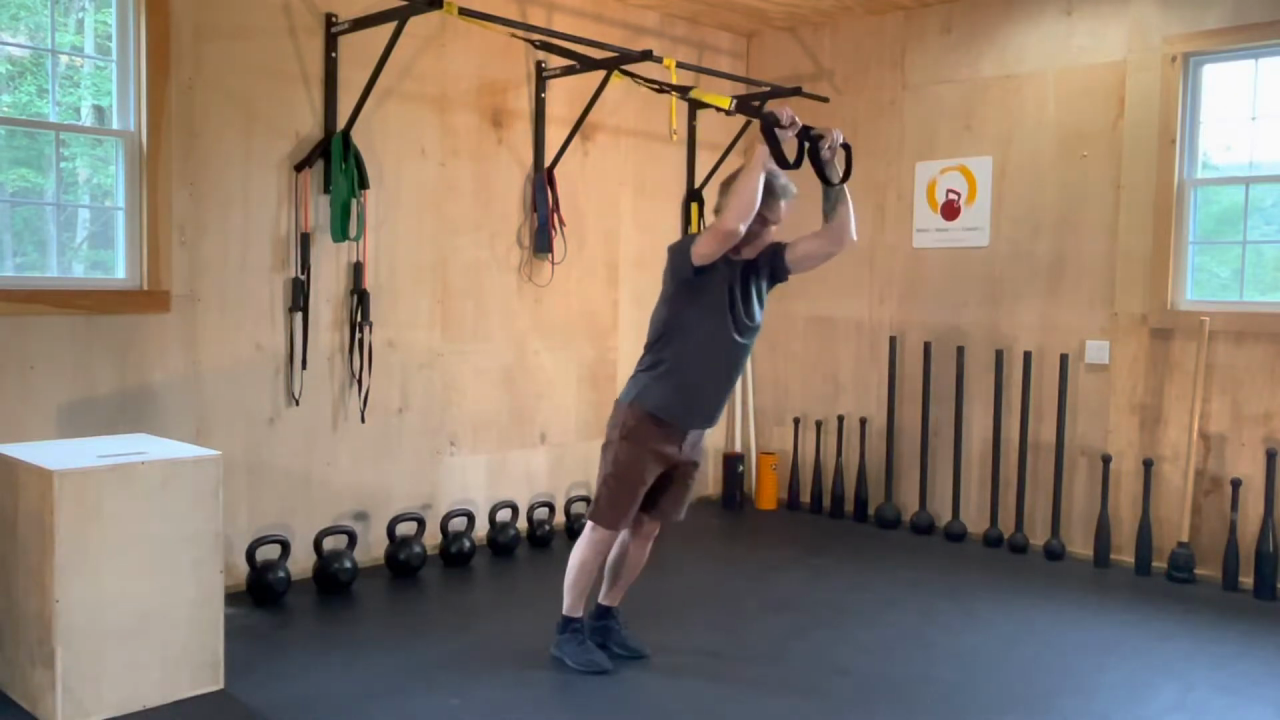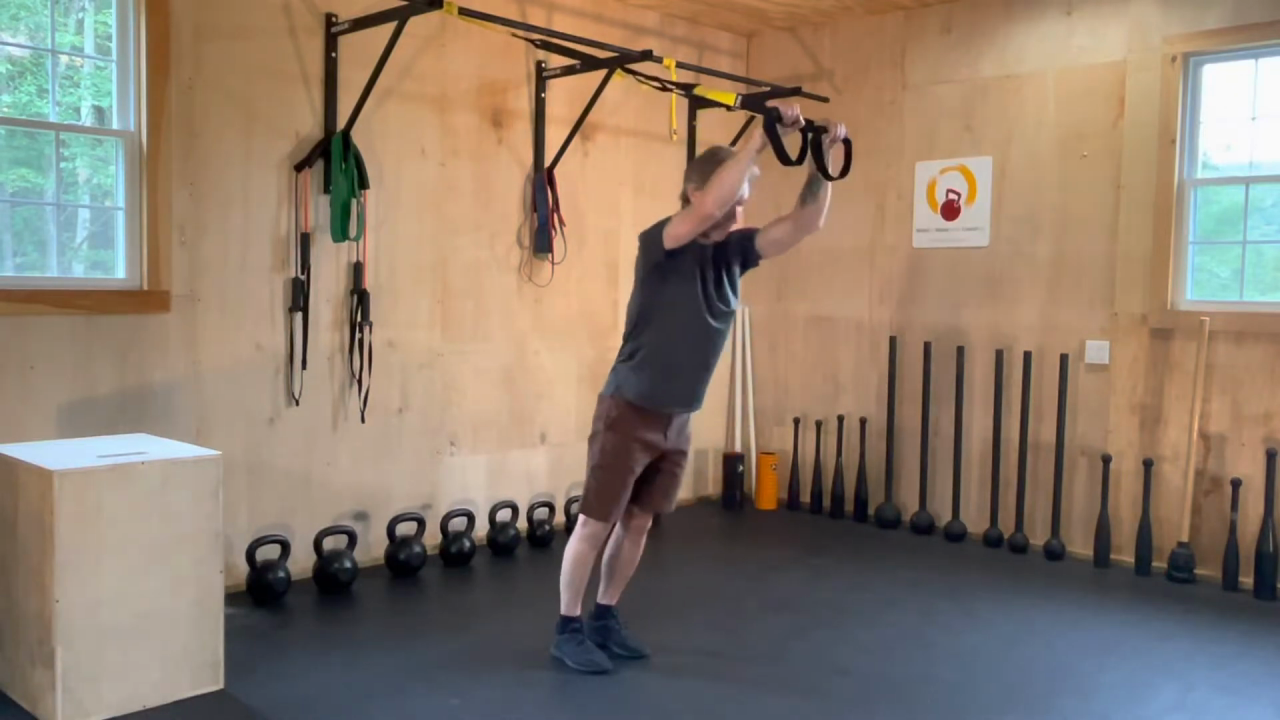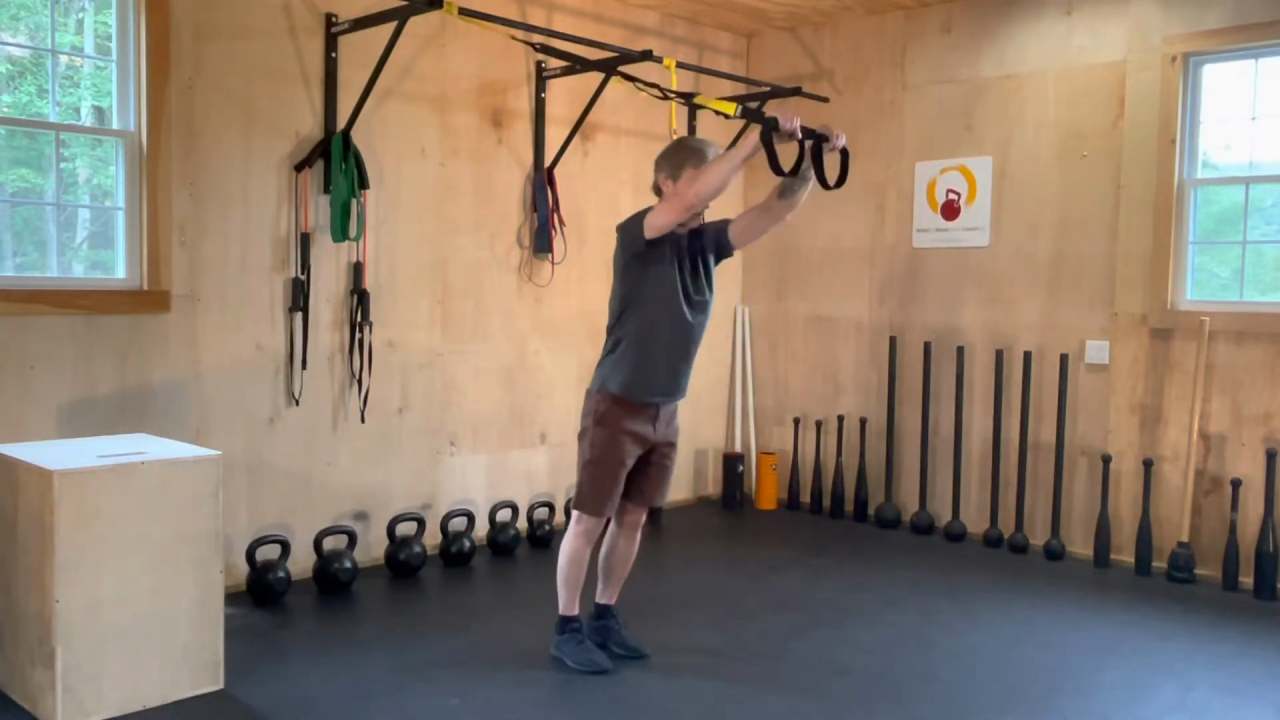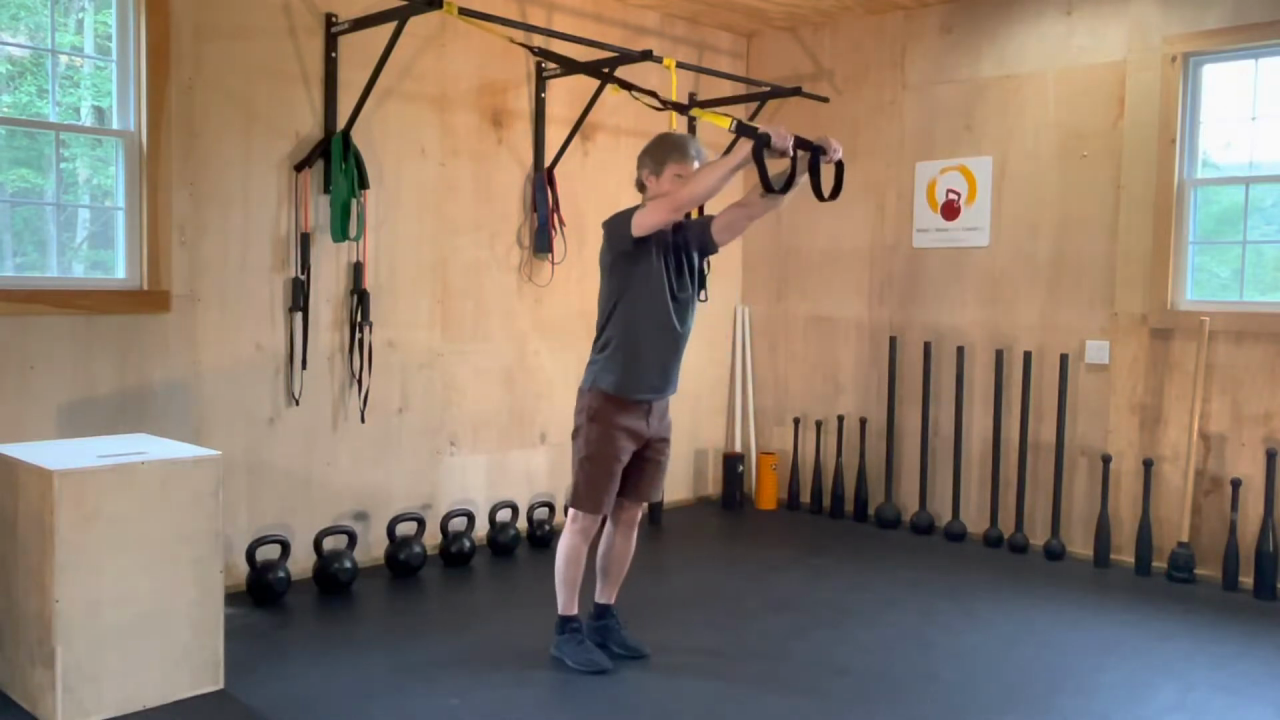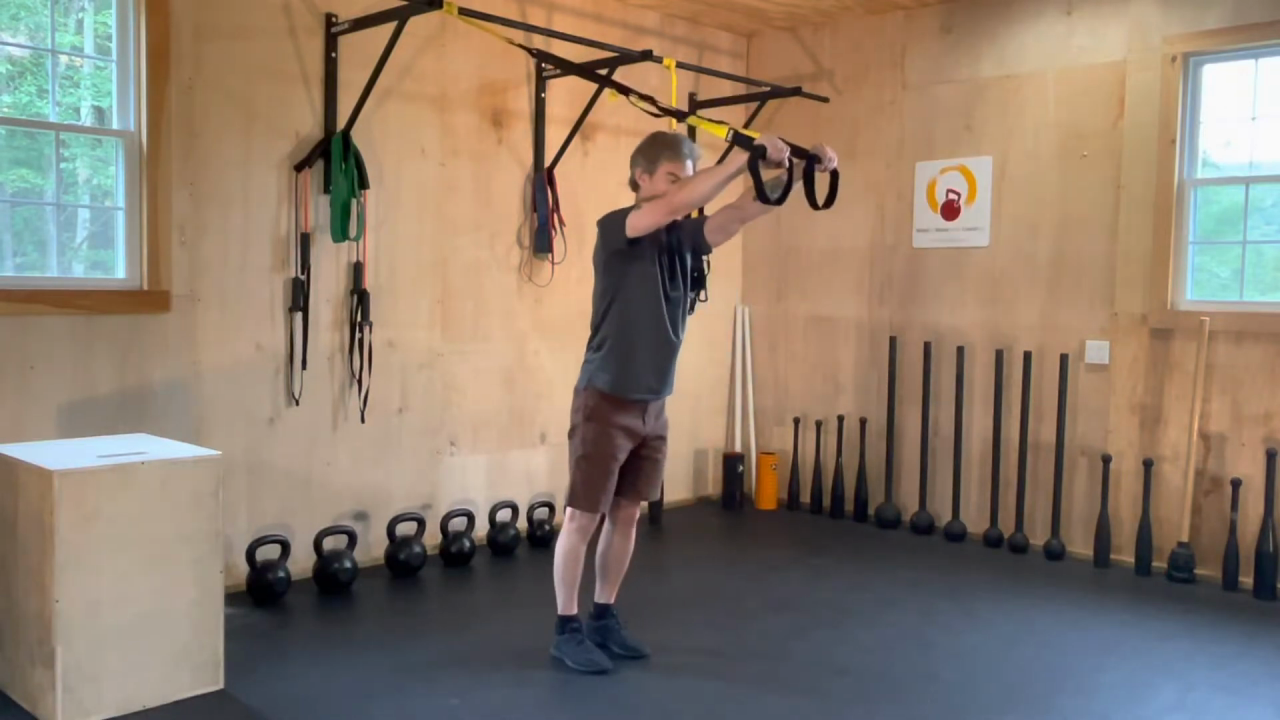
dt=0.2s
person 1, frame 1
left shoulder: (763, 265)
right shoulder: (690, 258)
left elbow: (838, 238)
right elbow: (730, 227)
left wrist: (831, 167)
right wrist: (765, 151)
left hip: (691, 432)
right hip: (644, 422)
left knee: (644, 530)
right knee: (603, 530)
left ankle: (604, 620)
right ankle: (569, 630)
person 1, frame 2
left shoulder: (733, 251)
right shoulder: (661, 244)
left elbow: (805, 221)
right elbow: (708, 207)
left wrist: (822, 158)
right wrist: (761, 139)
left hip: (676, 419)
right hip: (628, 412)
left knee: (637, 524)
right knee: (595, 525)
left ankle: (604, 620)
right ankle: (567, 630)
person 1, frame 3
left shoulder: (704, 241)
right shoulder: (638, 236)
left elbow: (773, 209)
right elbow: (690, 200)
left wrist: (811, 160)
right wrist: (755, 141)
left hip: (664, 411)
right hip: (616, 406)
left knee: (632, 519)
right knee: (589, 520)
left ankle: (604, 619)
right ankle: (567, 629)
person 1, frame 4
left shoulder: (689, 238)
right shoulder: (623, 231)
left elbow: (753, 207)
right elbow: (680, 203)
left wrist: (802, 165)
right wrist: (748, 150)
left hip: (656, 406)
right hip: (608, 403)
left knee: (627, 516)
right knee: (585, 518)
left ankle: (603, 619)
right ankle: (567, 629)
person 1, frame 5
left shoulder: (683, 237)
right shoulder: (615, 230)
left elbow: (746, 210)
right elbow: (673, 205)
right wrist: (745, 157)
left hip: (652, 405)
right hip: (604, 402)
left knee: (625, 516)
right knee: (583, 518)
left ankle: (604, 619)
right ankle: (567, 630)
